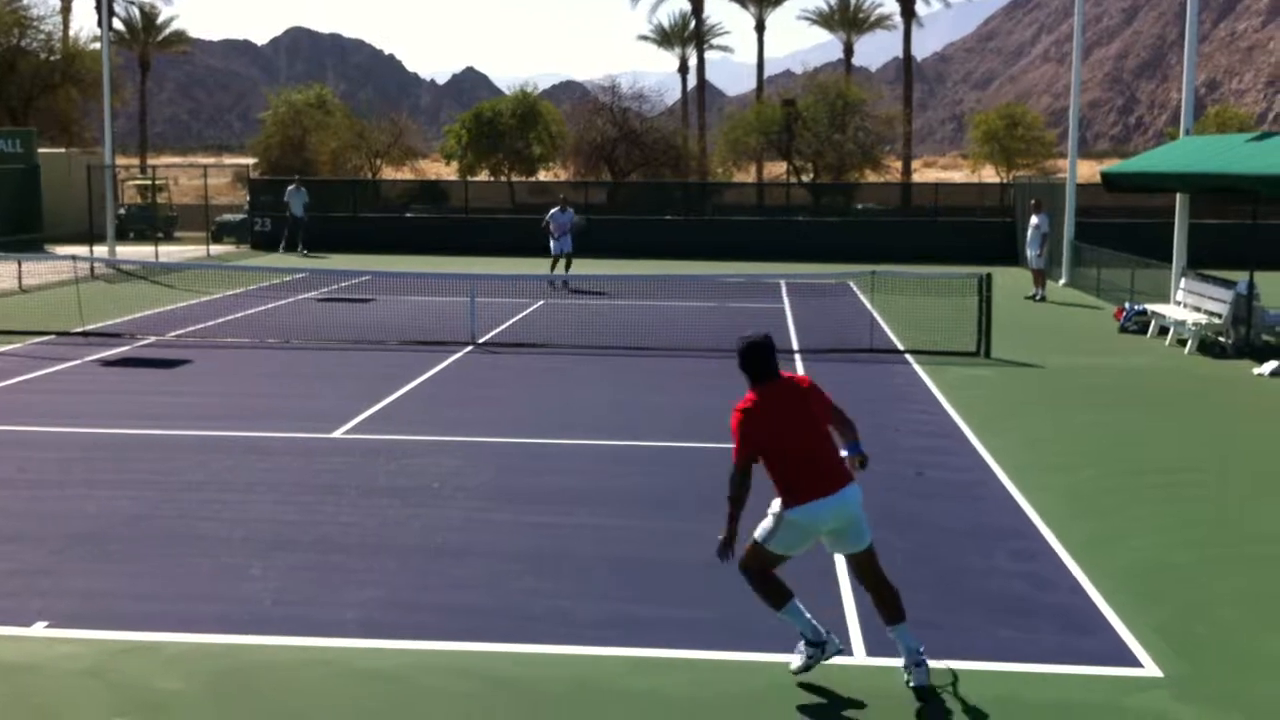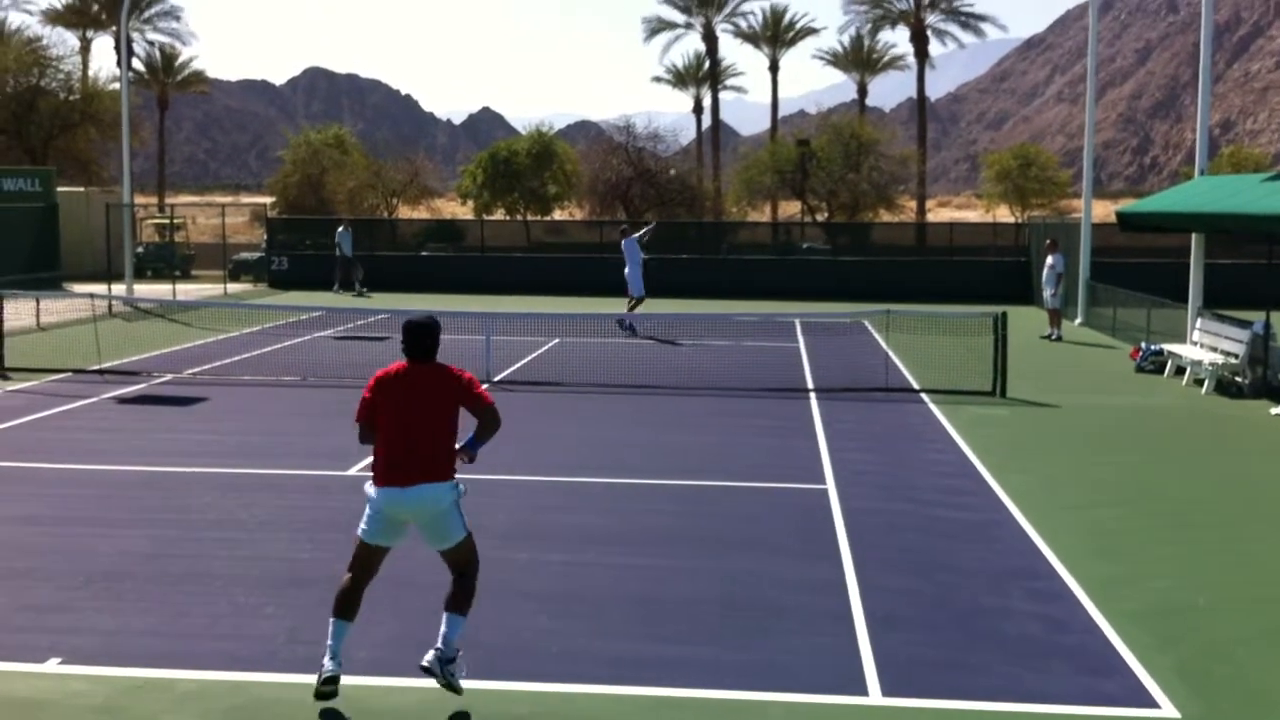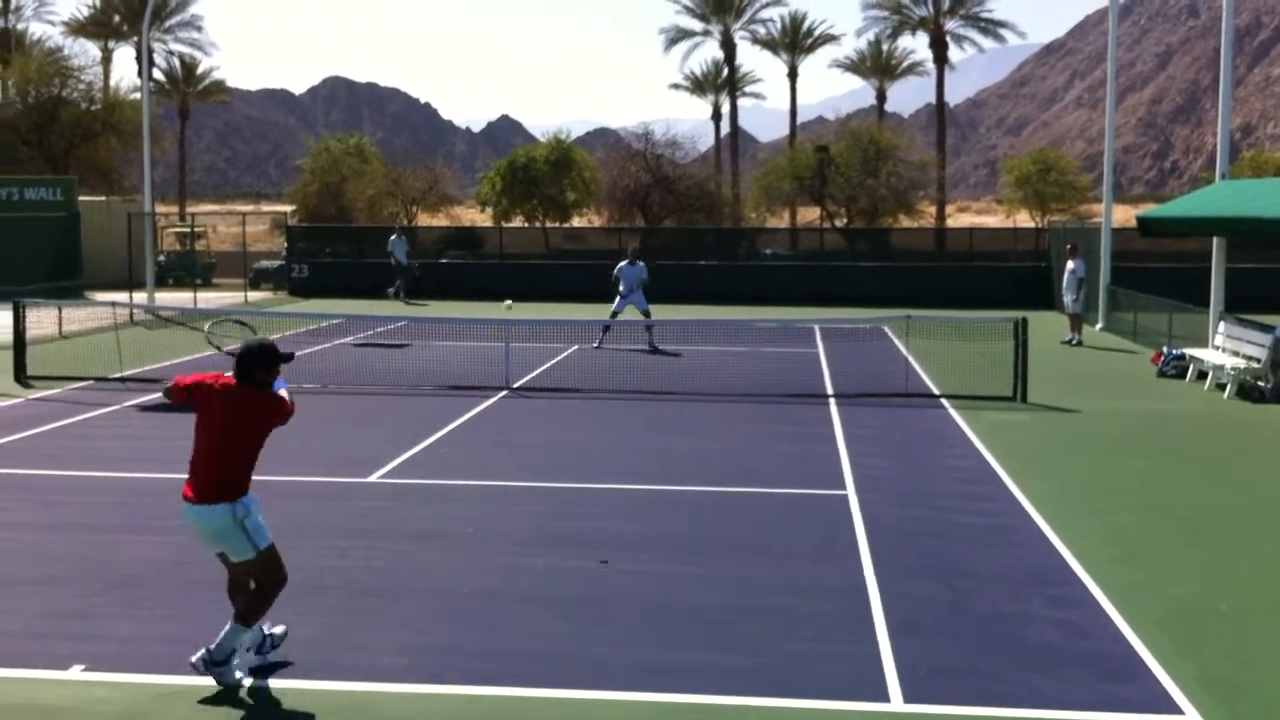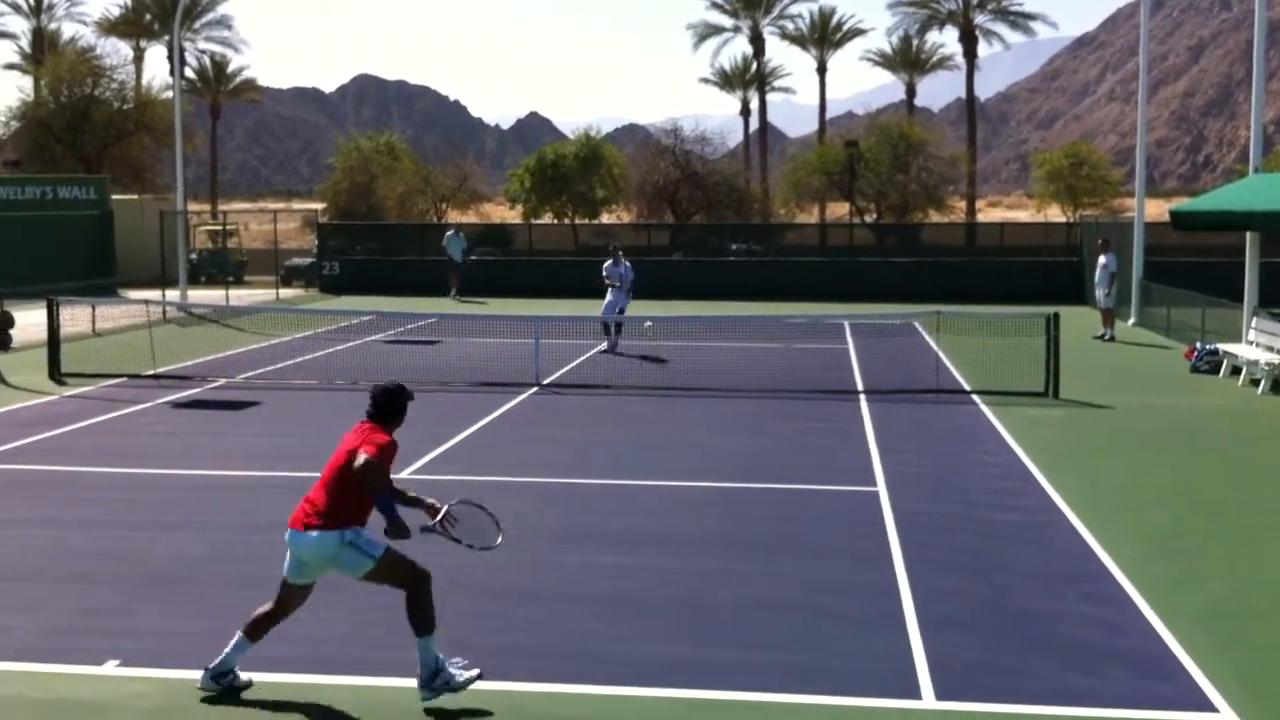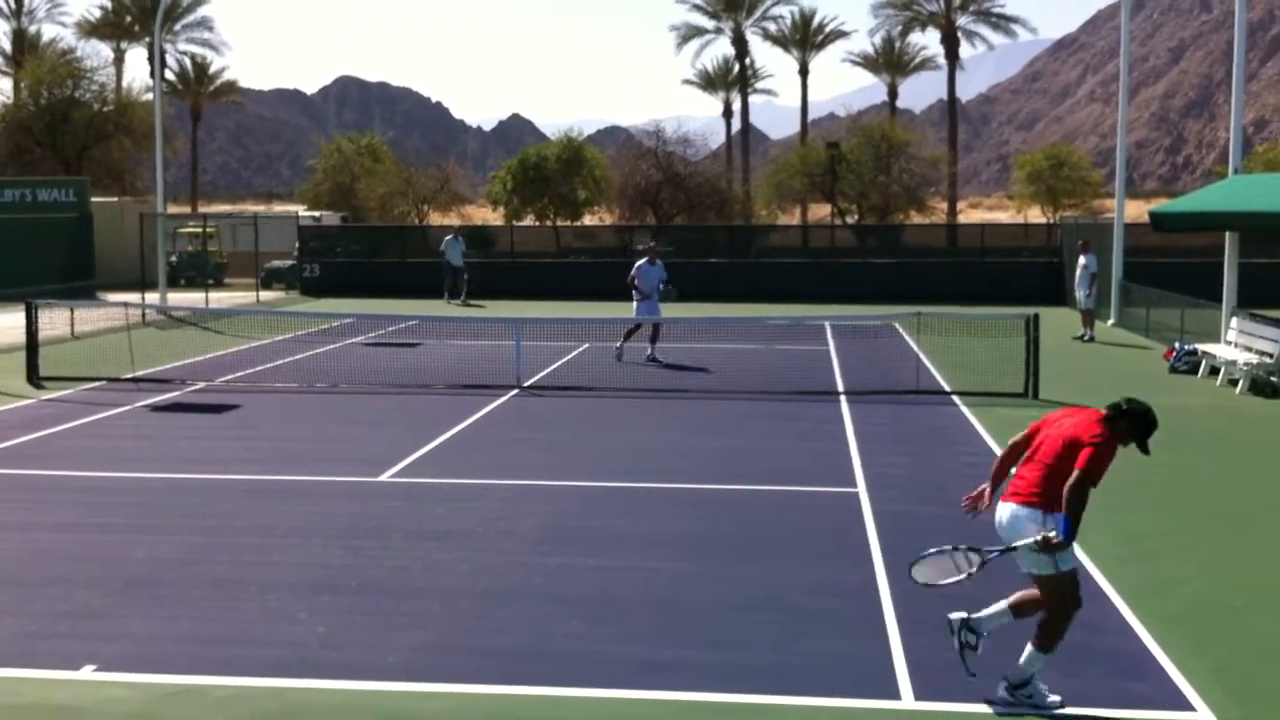
dt=1s
person 1, frame 1
left shoulder: (748, 412)
right shoulder: (804, 385)
left elbow: (741, 477)
right elbow: (844, 422)
left wrist: (730, 531)
right wrist: (852, 454)
left hip: (803, 510)
right hip: (846, 494)
left knee: (753, 568)
right knee: (872, 577)
left ankle: (814, 637)
right ankle: (914, 662)
person 1, frame 2
left shoulder: (382, 380)
right shoulder: (455, 380)
left elbow: (365, 436)
right elbow: (492, 419)
right wrist: (470, 447)
left hip: (387, 492)
right hip: (435, 492)
left knee: (358, 574)
right knee: (465, 570)
left ankle: (332, 663)
right ankle: (442, 654)
person 1, frame 3
left shoulder: (210, 385)
right shoulder: (269, 404)
left elbow: (170, 391)
right elbow: (284, 406)
right wrist: (279, 386)
left hip: (195, 504)
right hip: (227, 507)
left knee: (238, 566)
right knee: (273, 579)
left ankle: (253, 638)
right ankle: (217, 656)
person 1, frame 4
left shoulder: (361, 432)
right shoulder: (382, 441)
right elbow: (364, 473)
left wrist: (422, 502)
right wrist: (393, 517)
left hip: (299, 533)
right hip: (331, 536)
left knee: (283, 607)
right knee: (419, 581)
left ankle: (220, 671)
right ankle: (432, 673)
person 1, frame 5
left shoulder: (1064, 415)
right shoulder: (1101, 439)
left elbow: (1013, 446)
right elbow: (1076, 486)
left wrist: (991, 486)
right wrist: (1064, 535)
left hip: (1010, 507)
right hip: (1037, 517)
left knee: (1053, 595)
right knee: (1067, 603)
left ankle: (974, 624)
right ankle: (1018, 683)
